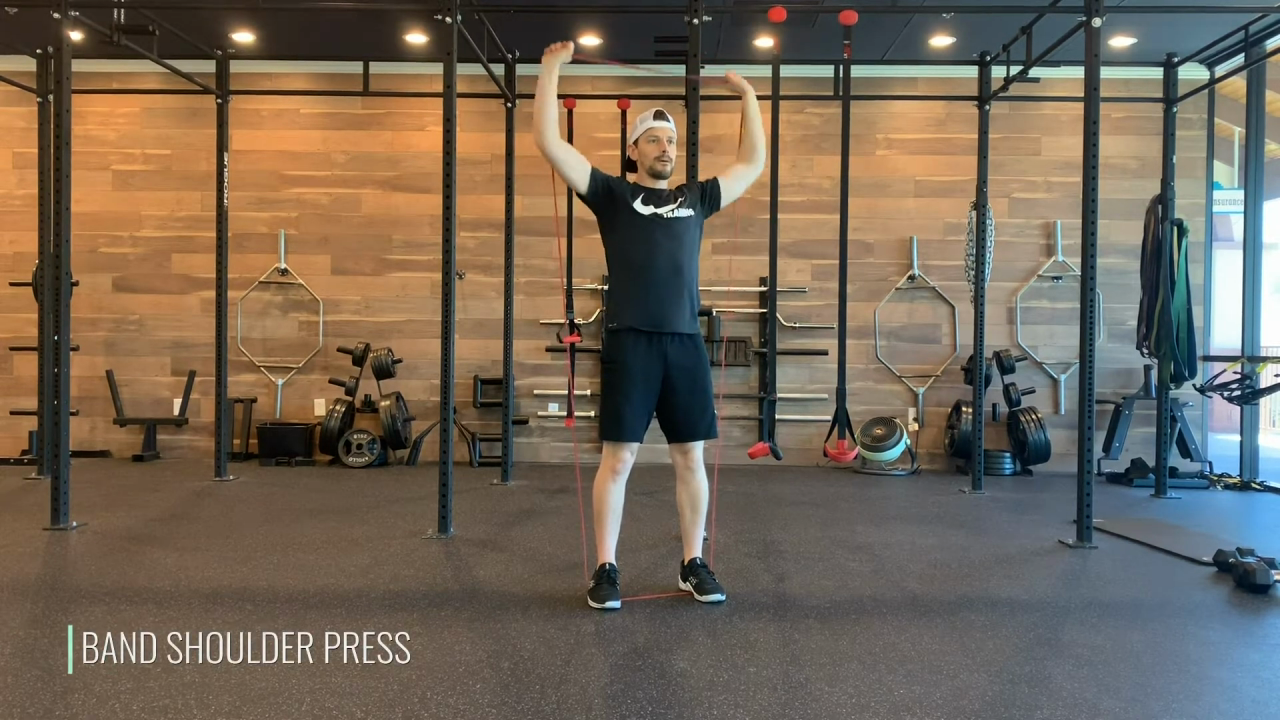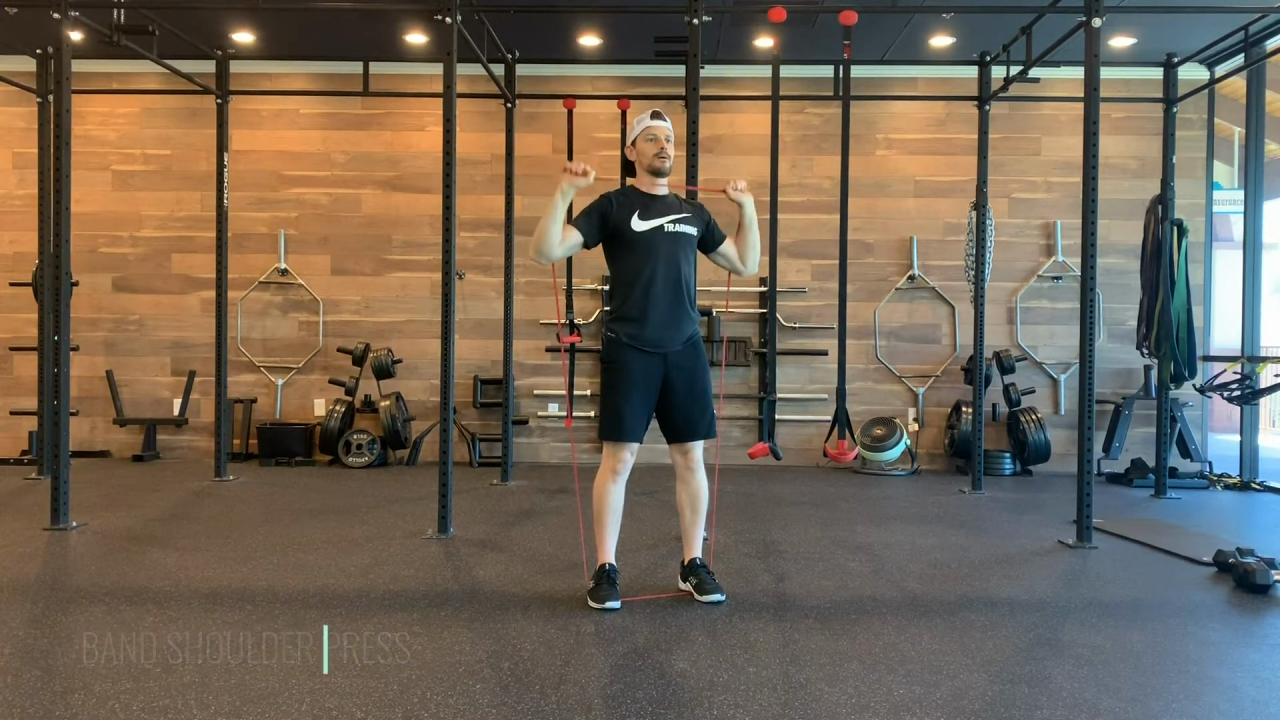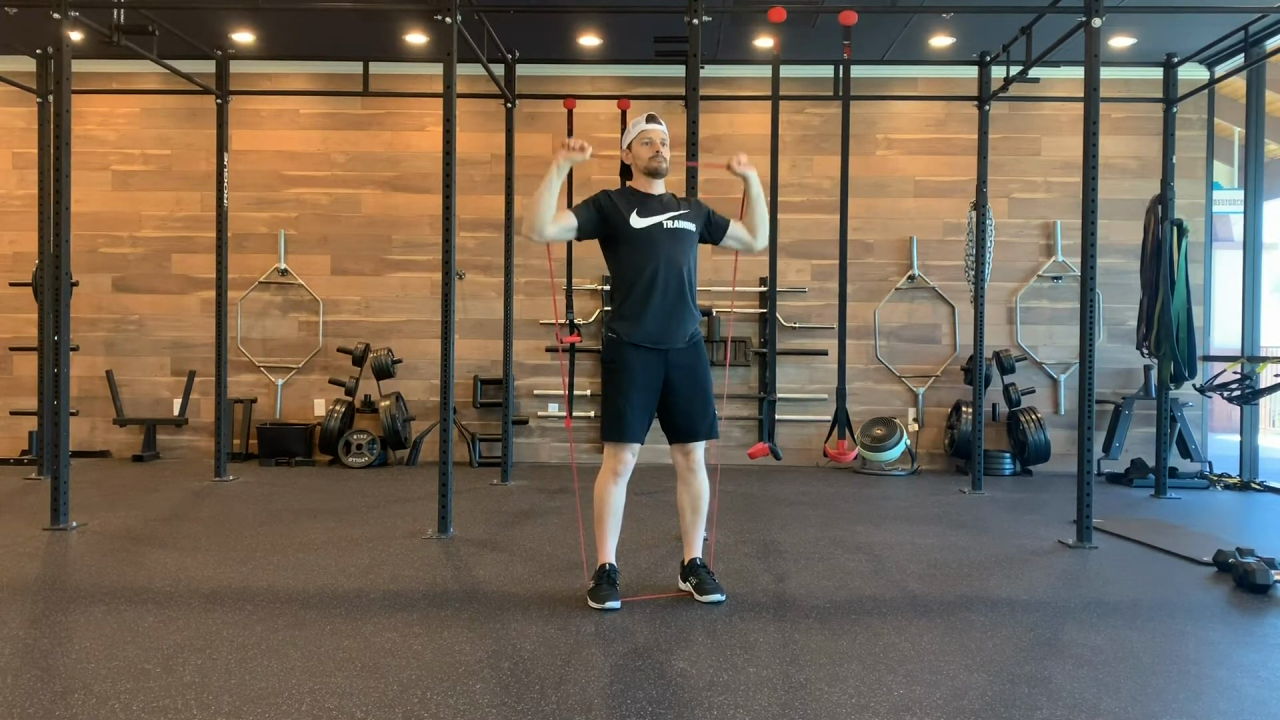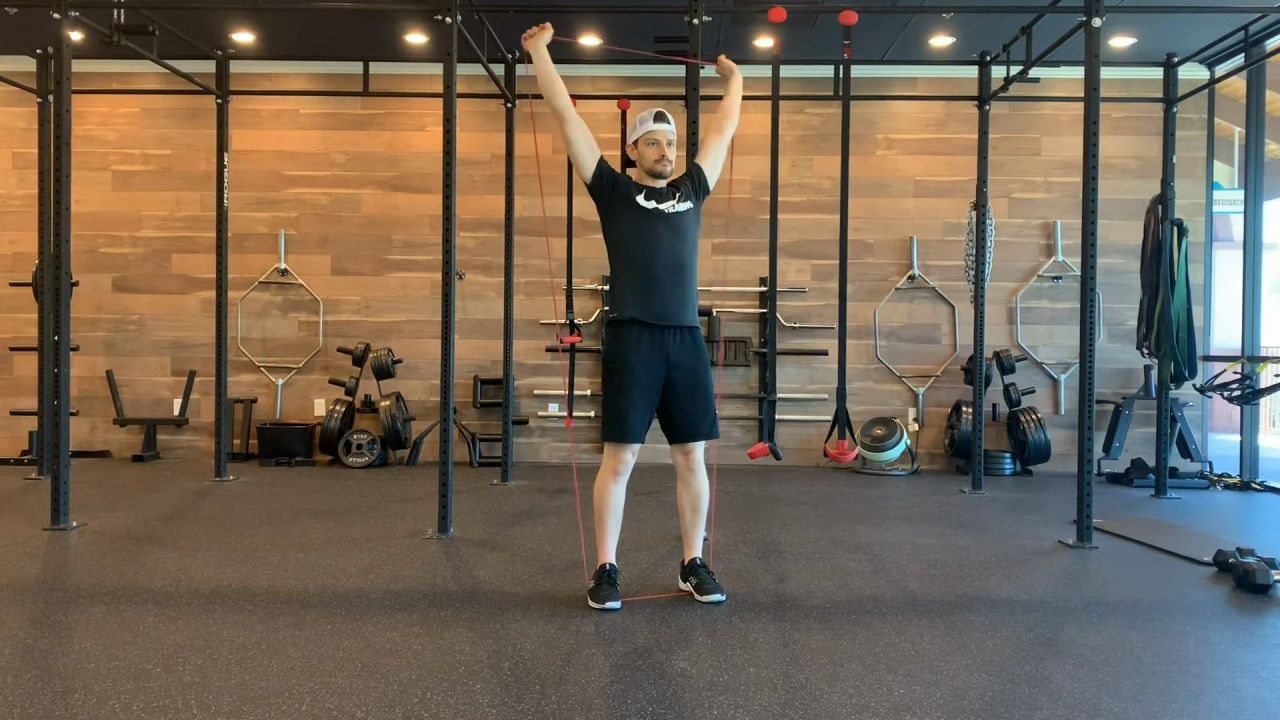
dt=0.5s
person 1, frame 1
left shoulder: (696, 199)
right shoulder: (612, 196)
left elbow: (752, 162)
right elbow: (549, 141)
left wrist: (748, 96)
right wrist: (551, 68)
left hip: (686, 344)
right hip: (630, 345)
left knee: (691, 457)
right knee: (618, 459)
left ankle: (693, 563)
right ankle: (605, 568)
person 1, frame 2
left shoulder: (694, 211)
right shoulder: (611, 205)
left elbow: (745, 264)
right elbow: (544, 252)
left wrist: (747, 208)
right wrist: (563, 195)
left hip: (685, 348)
right hip: (630, 349)
left knee: (690, 458)
right knee: (618, 459)
left ankle: (693, 564)
right ankle: (605, 569)
person 1, frame 3
left shoulder: (692, 210)
right shoulder: (609, 205)
left elbow: (756, 240)
right elbow: (537, 229)
left wrist: (752, 183)
right wrist: (558, 168)
left hip: (686, 347)
right hip: (630, 349)
left knee: (692, 458)
right knee: (619, 460)
left ankle: (693, 563)
right ankle: (605, 569)
person 1, frame 4
left shoulder: (691, 190)
right shoulder: (613, 190)
left elbow: (724, 131)
right elbow: (567, 116)
left wrist: (733, 78)
right wrist: (540, 54)
left hip: (687, 341)
right hip: (632, 340)
left knee: (691, 457)
right knee: (619, 459)
left ankle: (693, 563)
right ankle: (605, 569)
